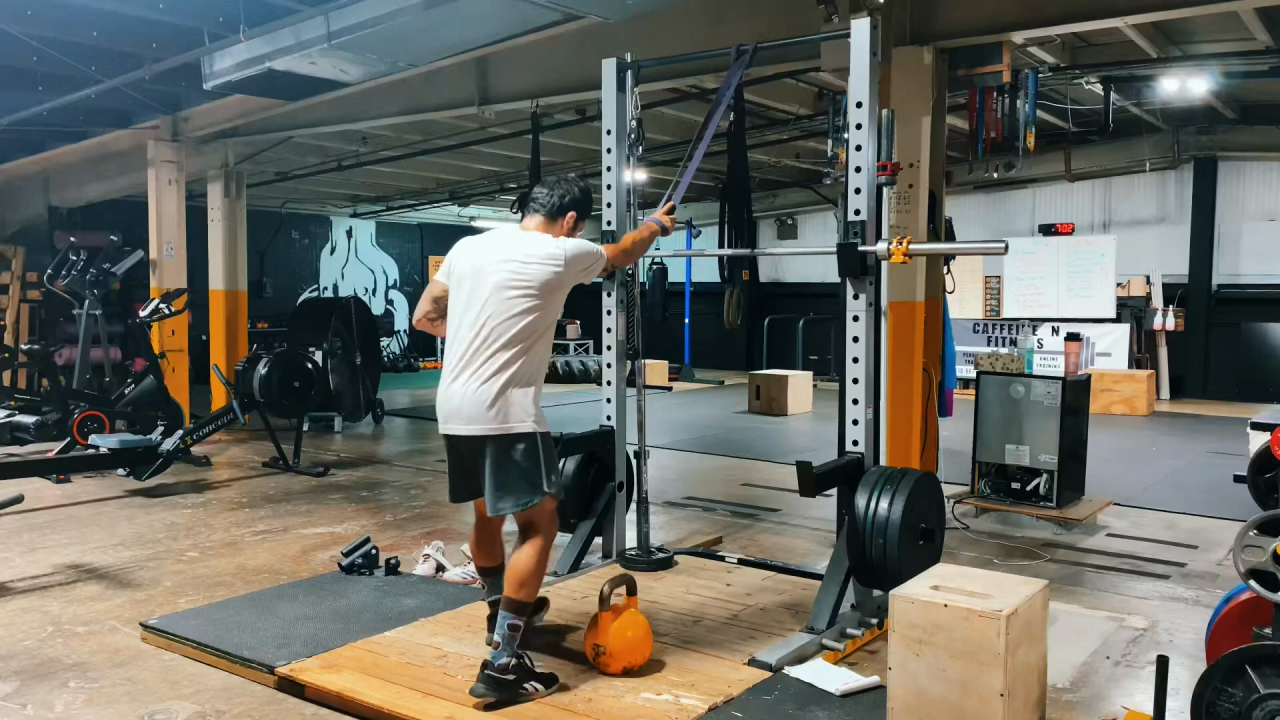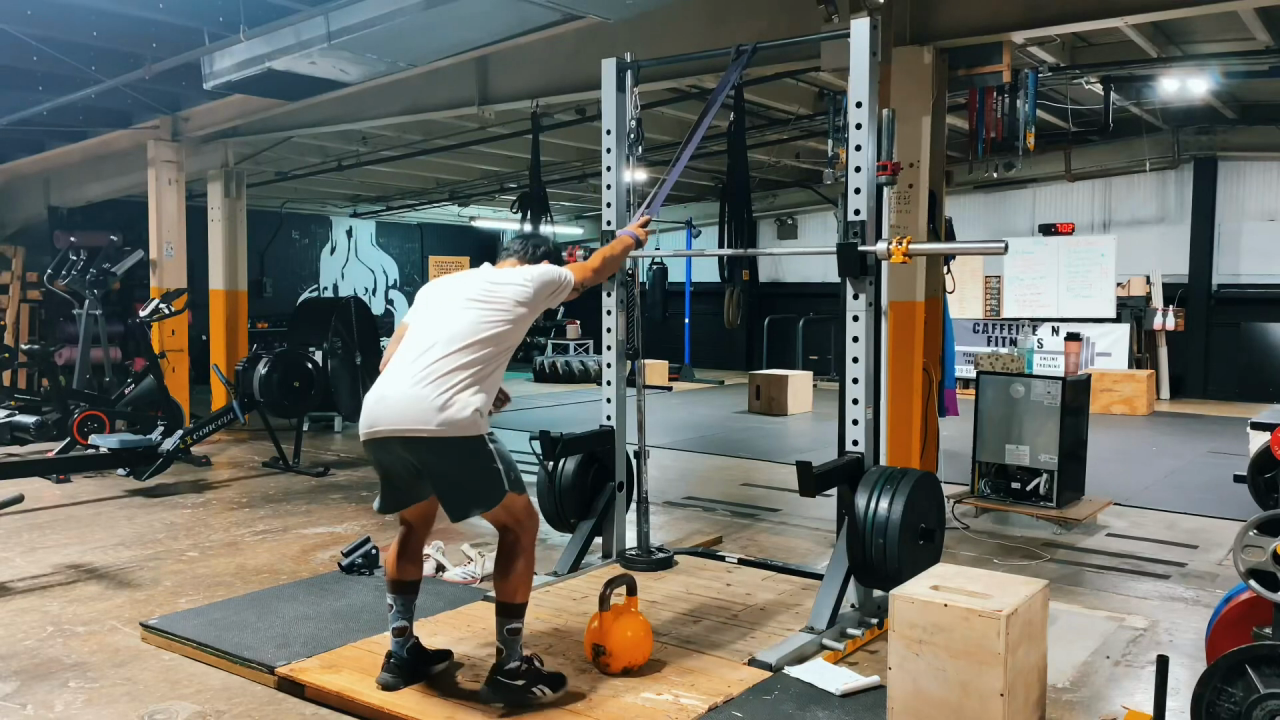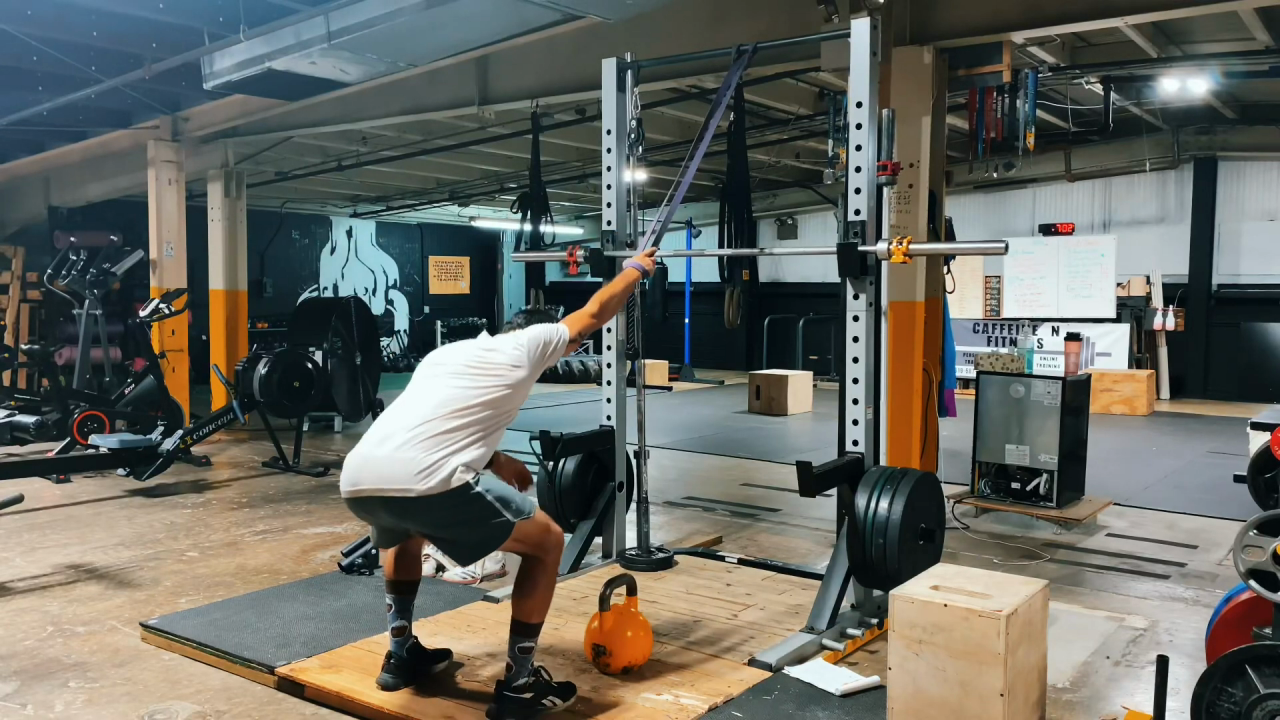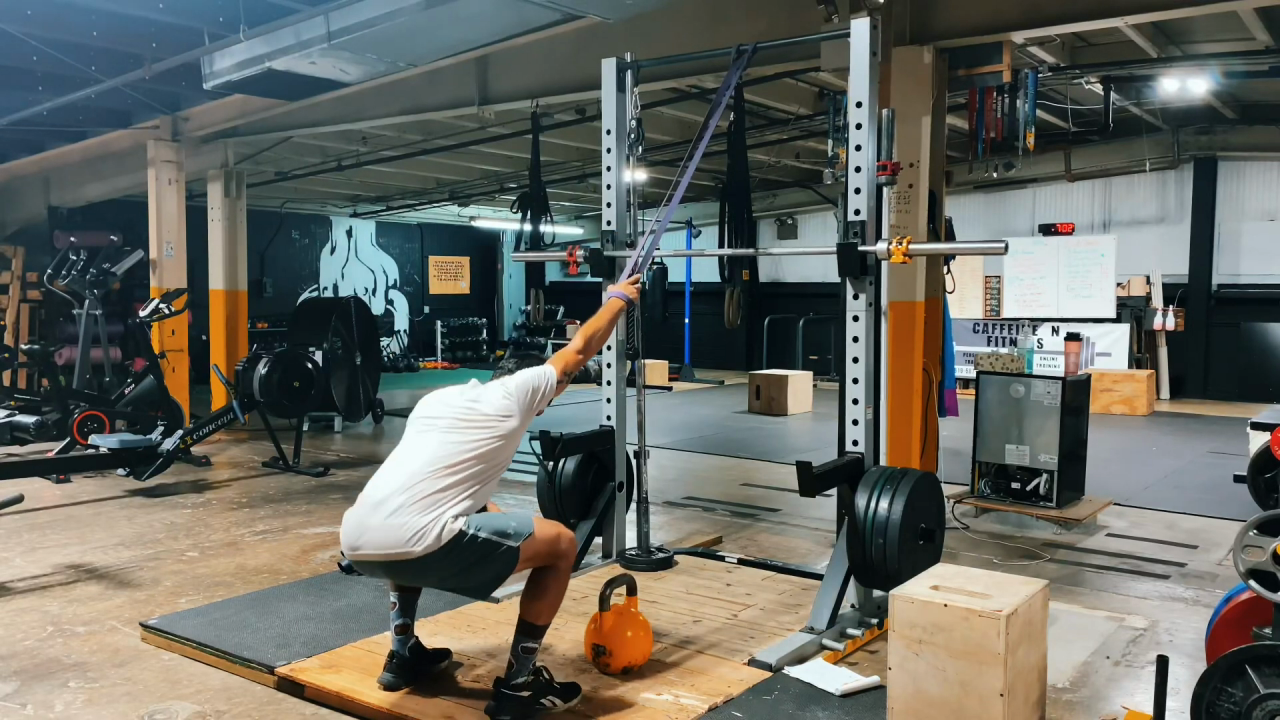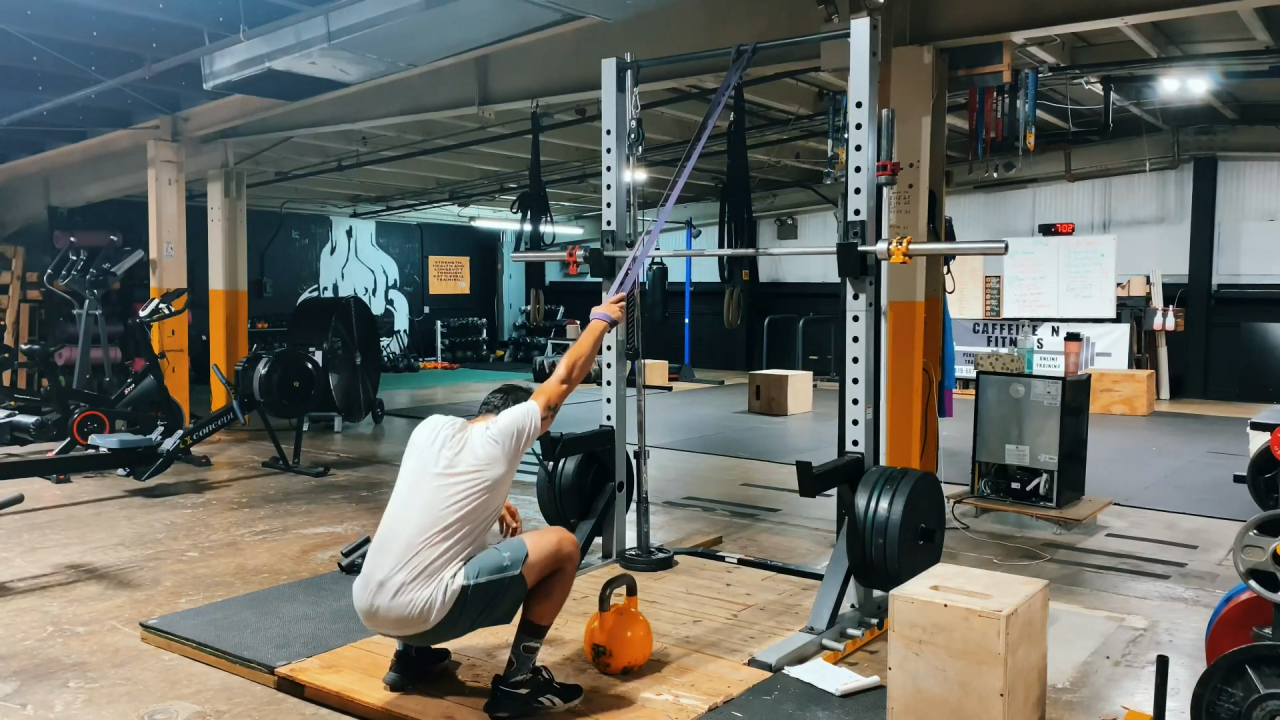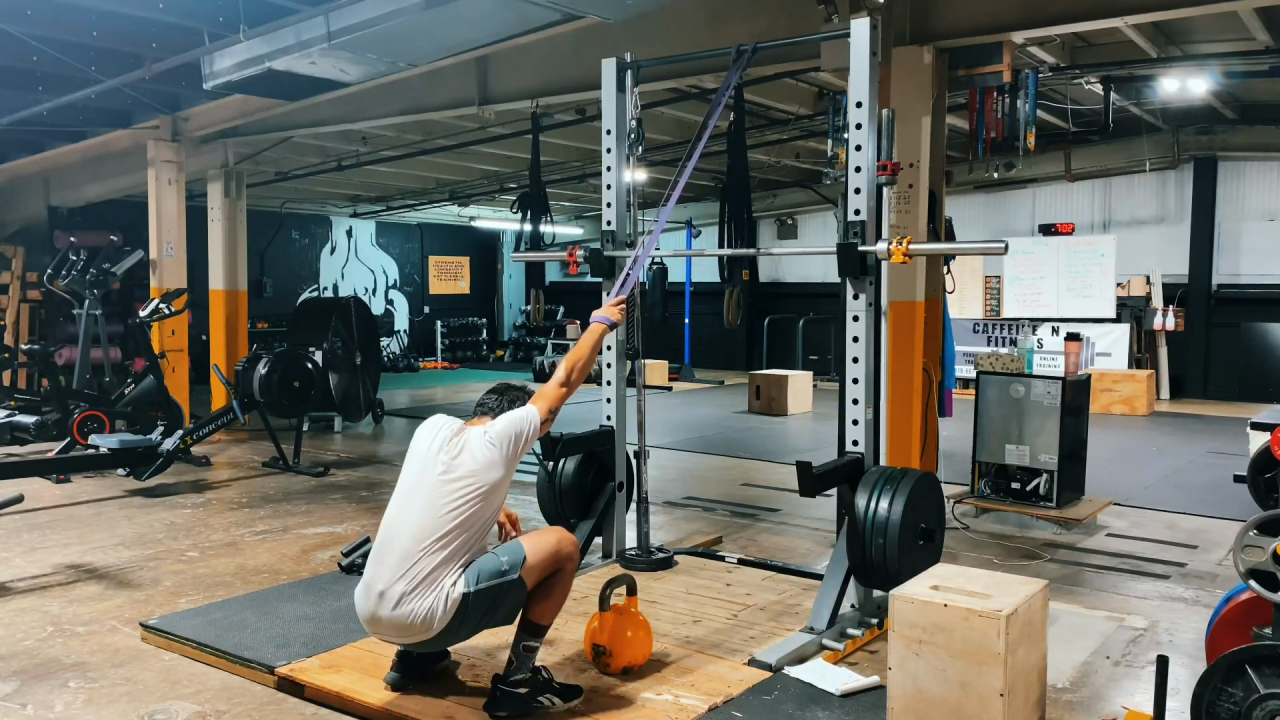
dt=0.5s
person 1, frame 1
left shoulder: (466, 247)
right shoulder: (559, 255)
left elbow: (423, 316)
right elbow: (620, 255)
right wrist: (656, 224)
left hip: (453, 407)
right hip: (505, 412)
left knee: (488, 516)
right knee: (538, 525)
left ankle: (506, 616)
right ankle: (502, 664)
person 1, frame 2
left shoulder: (440, 284)
right shoulder: (530, 280)
right elbow: (594, 269)
right wrist: (631, 237)
left hip: (376, 417)
right hip: (438, 421)
left knee: (415, 523)
right knee: (520, 525)
left ankle: (402, 654)
right ankle: (511, 670)
person 1, frame 3
left shoulder: (447, 350)
right shoulder: (526, 345)
right elbow: (594, 312)
left wrist: (493, 461)
right wrist: (635, 268)
left hip: (357, 480)
right hip: (421, 481)
left knee: (409, 531)
right knee: (546, 542)
left ankle: (401, 654)
person 1, frame 4
left shoulder: (438, 397)
right shoulder: (515, 394)
right elbow: (579, 349)
left wrist: (483, 508)
right wrist: (619, 299)
left hip: (356, 543)
right hip: (410, 547)
right knee: (560, 545)
left ankle: (404, 655)
person 1, frame 5
left shoulder: (431, 428)
right shoulder: (500, 437)
right elbow: (564, 379)
right wrist: (602, 320)
left hip: (368, 605)
right hip: (422, 612)
right knee: (563, 546)
left ankle: (410, 657)
right ankle: (517, 684)
person 1, frame 6
left shoulder: (434, 427)
right shoulder: (499, 438)
right elbow: (563, 381)
right wrist: (601, 323)
left hip: (370, 612)
right hip: (423, 619)
right knee: (562, 545)
left ankle: (411, 659)
right ankle: (516, 683)
